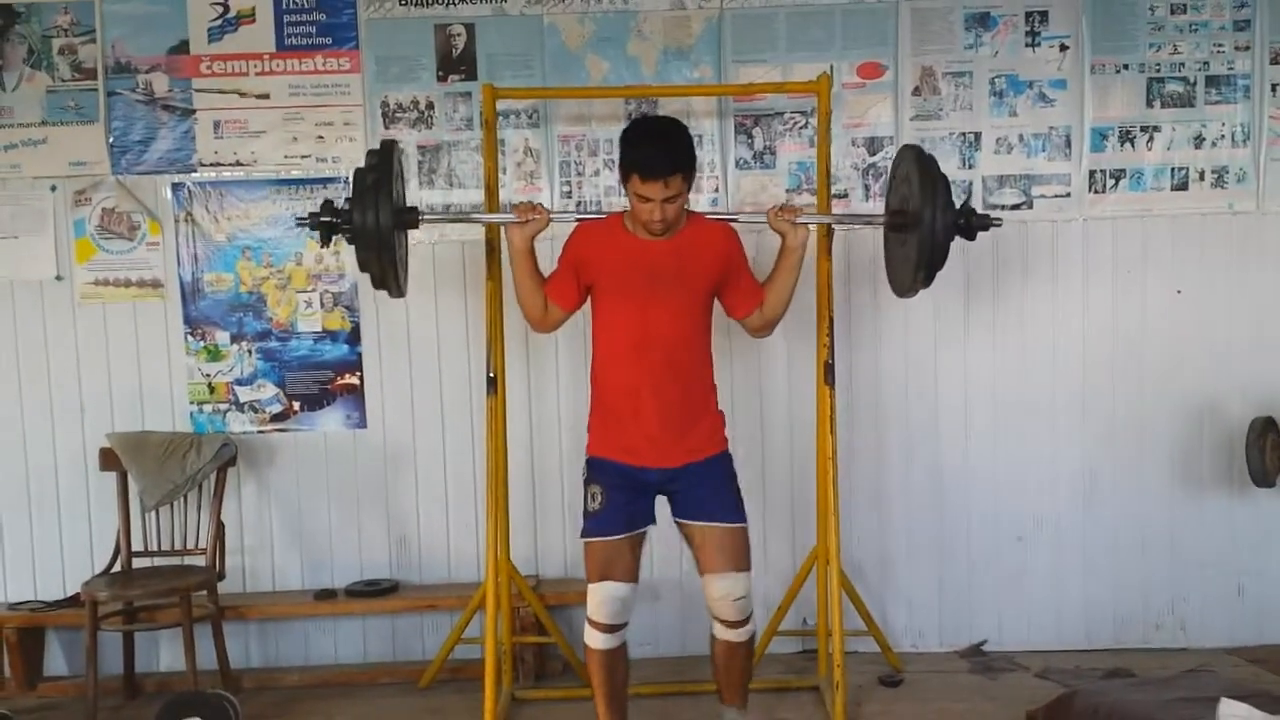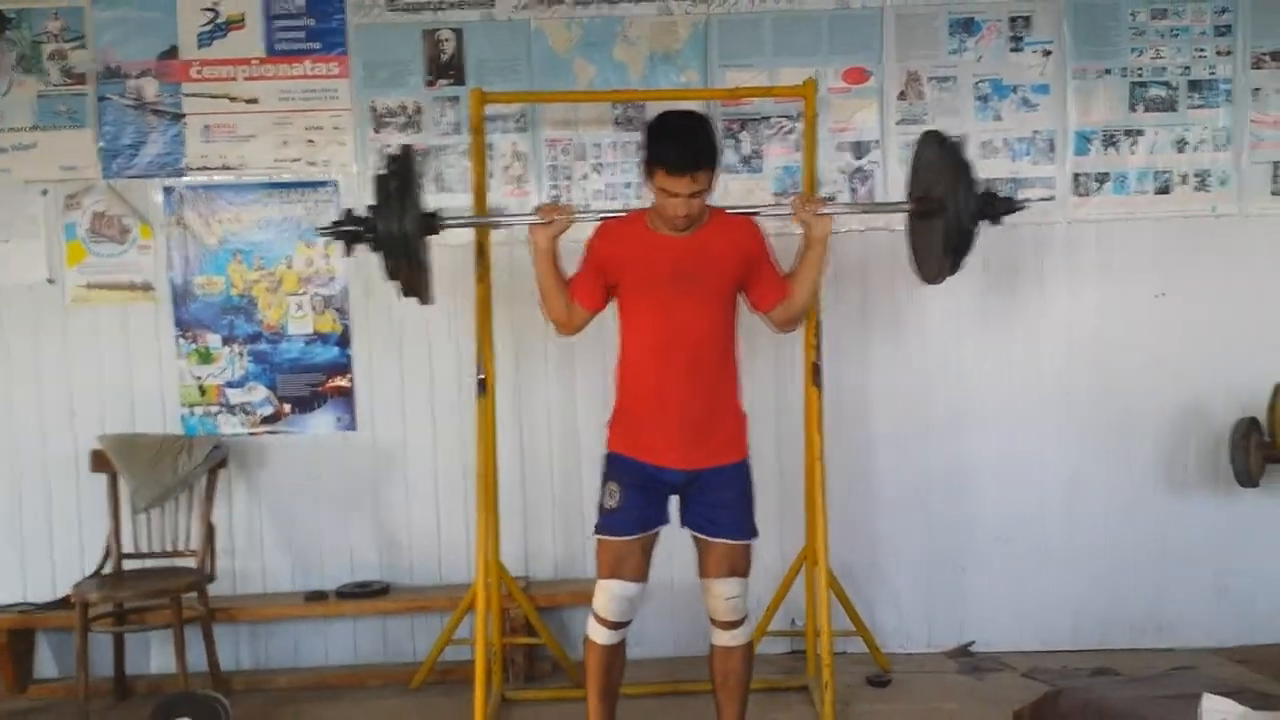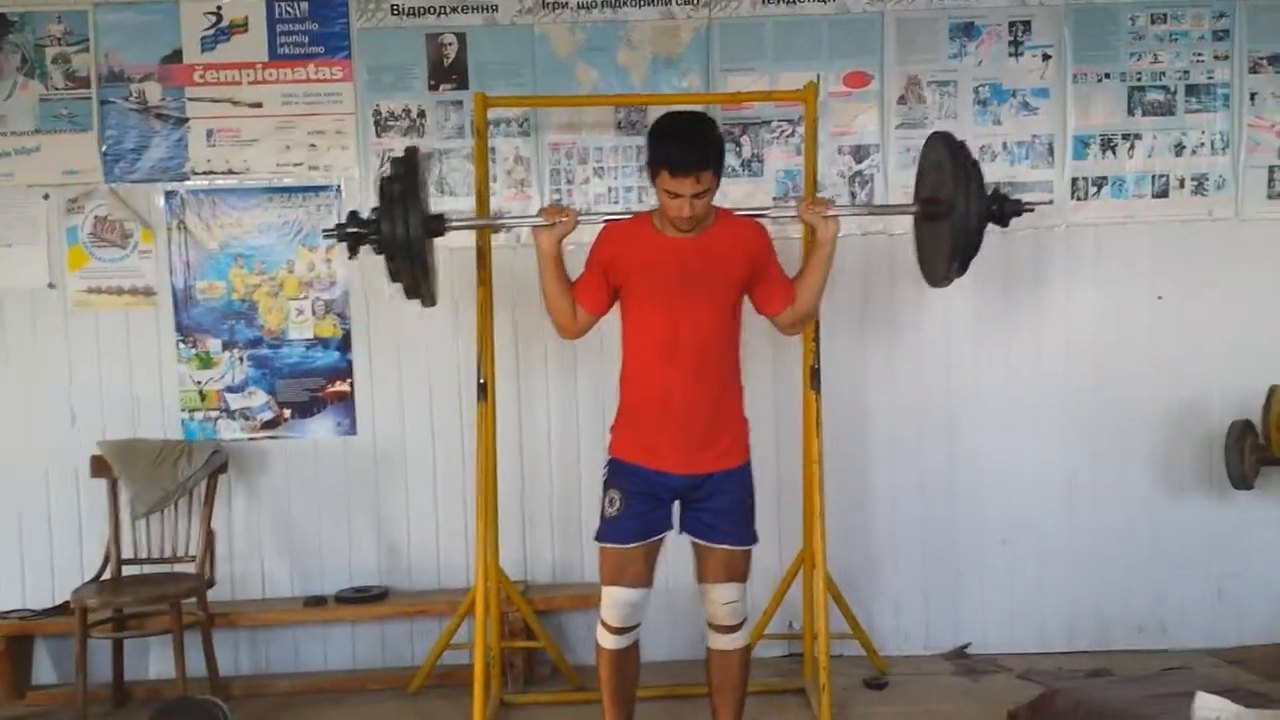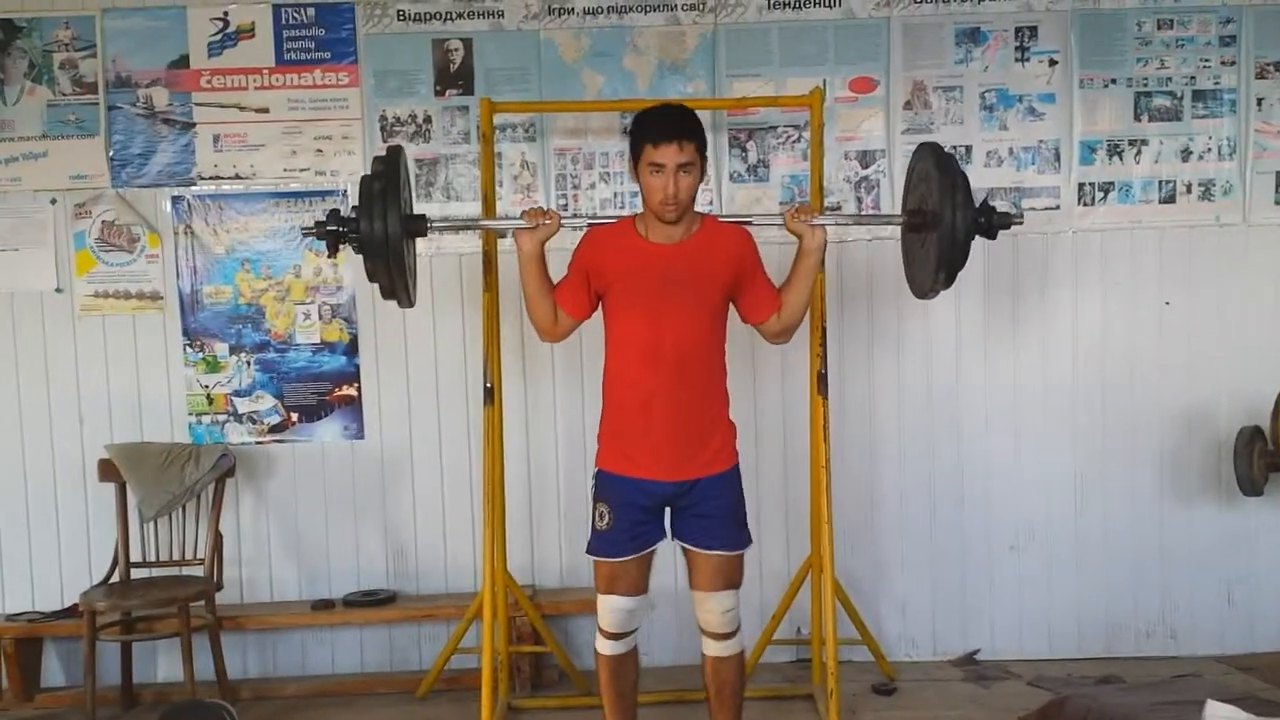
dt=0.5s
person 1, frame 1
left shoulder: (718, 242)
right shoulder: (589, 241)
left elbow: (760, 320)
right elbow: (542, 317)
left wrist: (793, 248)
right wrist: (520, 246)
left hip: (701, 453)
right hip: (615, 456)
left knee: (733, 605)
right knee: (606, 612)
person 1, frame 2
left shoulder: (741, 236)
right shoulder: (613, 239)
left elbow: (785, 313)
right elbow: (566, 318)
left wrist: (817, 239)
right wrist: (544, 246)
left hip: (720, 457)
right hip: (635, 454)
left knee: (729, 609)
right knee: (611, 607)
person 1, frame 3
left shoulder: (747, 239)
right shoulder: (617, 241)
left elbow: (792, 316)
right elbow: (570, 322)
left wrist: (823, 240)
right wrist: (548, 249)
left hip: (722, 462)
right hip: (637, 460)
left knee: (727, 615)
right knee: (618, 616)
person 1, frame 4
left shoulder: (732, 244)
right shoulder: (600, 246)
left elbow: (777, 326)
right elbow: (552, 326)
left wrist: (811, 250)
right wrist: (529, 252)
left hip: (710, 468)
right hip: (625, 467)
left knee: (720, 622)
right knee: (616, 621)
